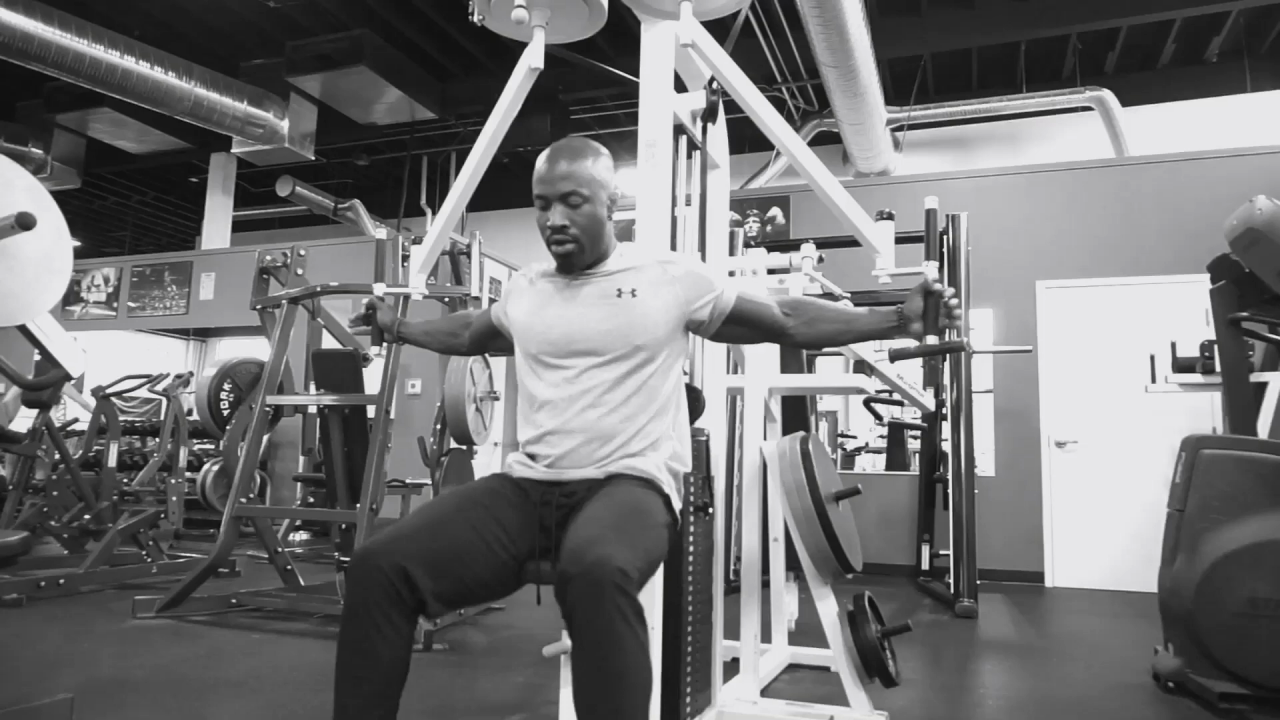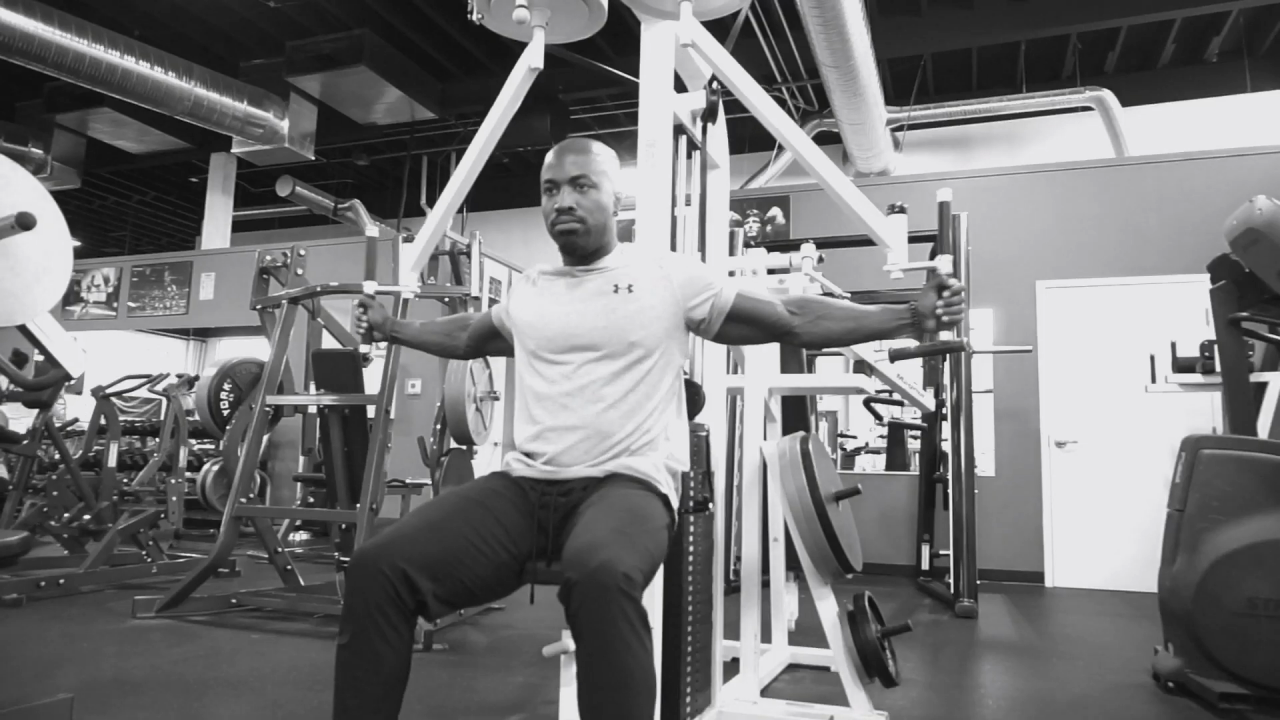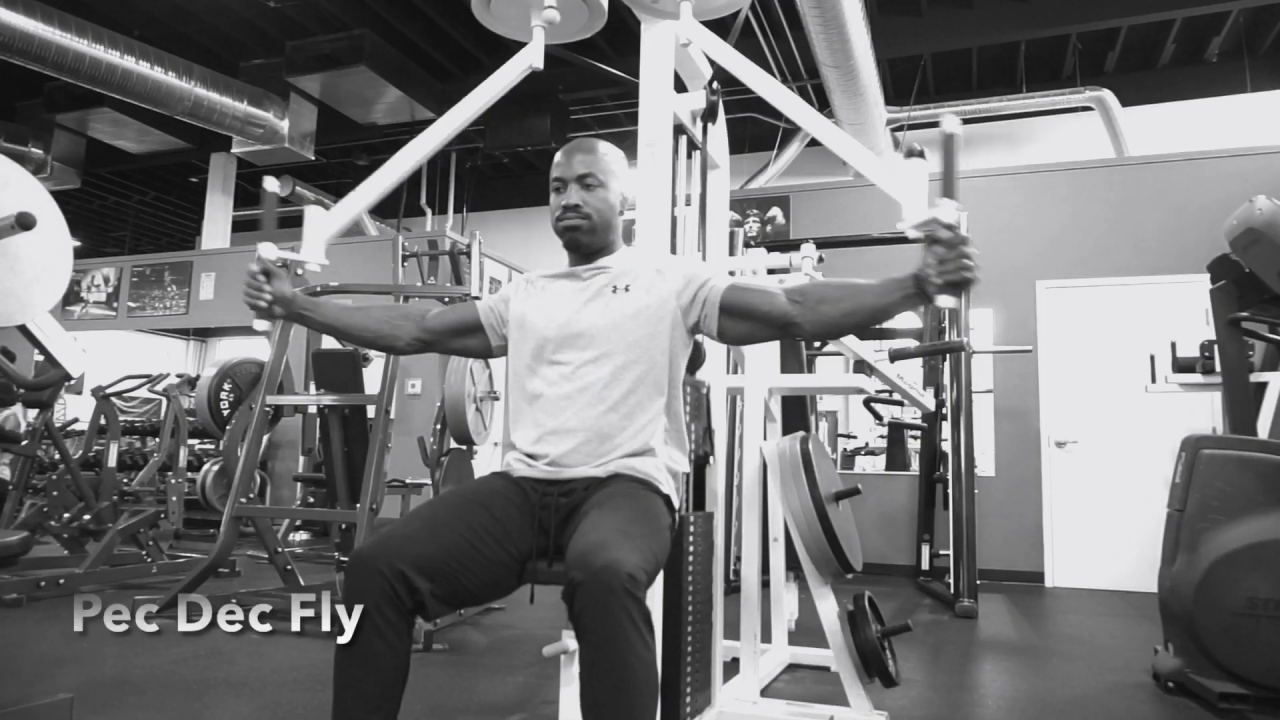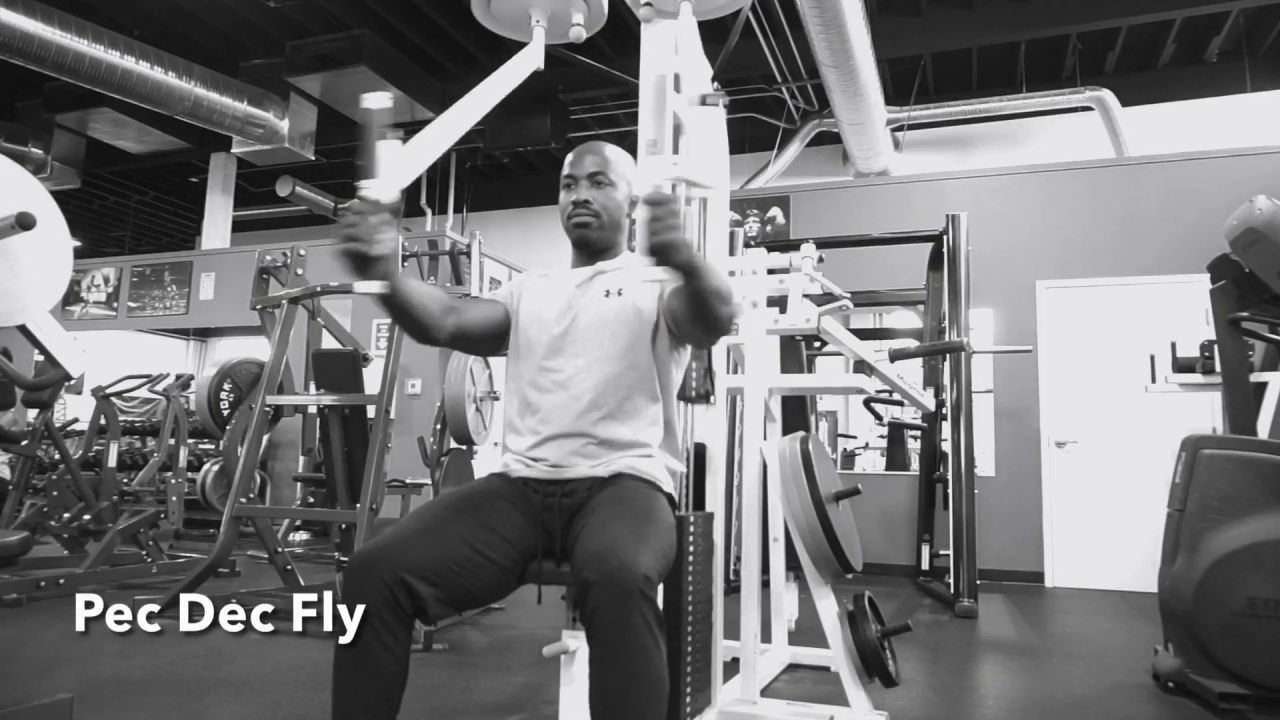
dt=0.4s
person 1, frame 1
left shoulder: (671, 277)
right shoulder: (524, 289)
left elbow: (787, 320)
right elbow: (470, 333)
left wrist: (899, 318)
right wrist: (397, 326)
left hip: (630, 483)
right hip: (528, 485)
left knee: (594, 570)
right knee: (380, 566)
person 1, frame 2
left shoulder: (669, 276)
right shoulder: (527, 290)
left elbow: (793, 319)
right elbow: (468, 336)
left wrist: (913, 315)
right wrist: (388, 326)
left hip: (627, 481)
right hip: (525, 482)
left knee: (599, 574)
right knee: (380, 567)
person 1, frame 3
left shoulder: (671, 279)
right shoulder: (524, 294)
left elbow: (800, 312)
right elbow: (414, 327)
left wrist: (920, 281)
right wrist: (295, 305)
left hip: (626, 481)
right hip: (523, 483)
left knee: (605, 576)
right knee: (377, 566)
person 1, frame 4
left shoulder: (657, 285)
right shoulder: (529, 290)
left elbow: (713, 316)
right elbow: (442, 323)
left wrist: (687, 257)
right wrist: (386, 270)
left hip: (623, 481)
right hip: (520, 485)
left knee: (618, 578)
right knee: (376, 572)
